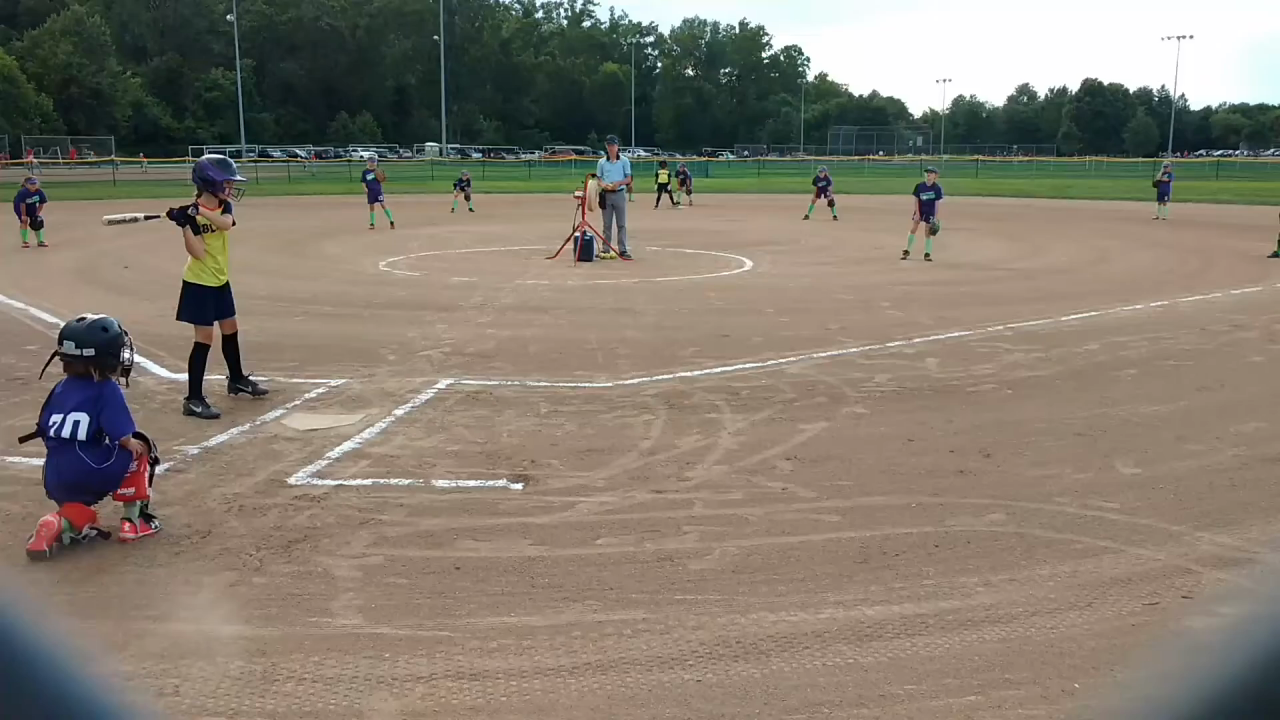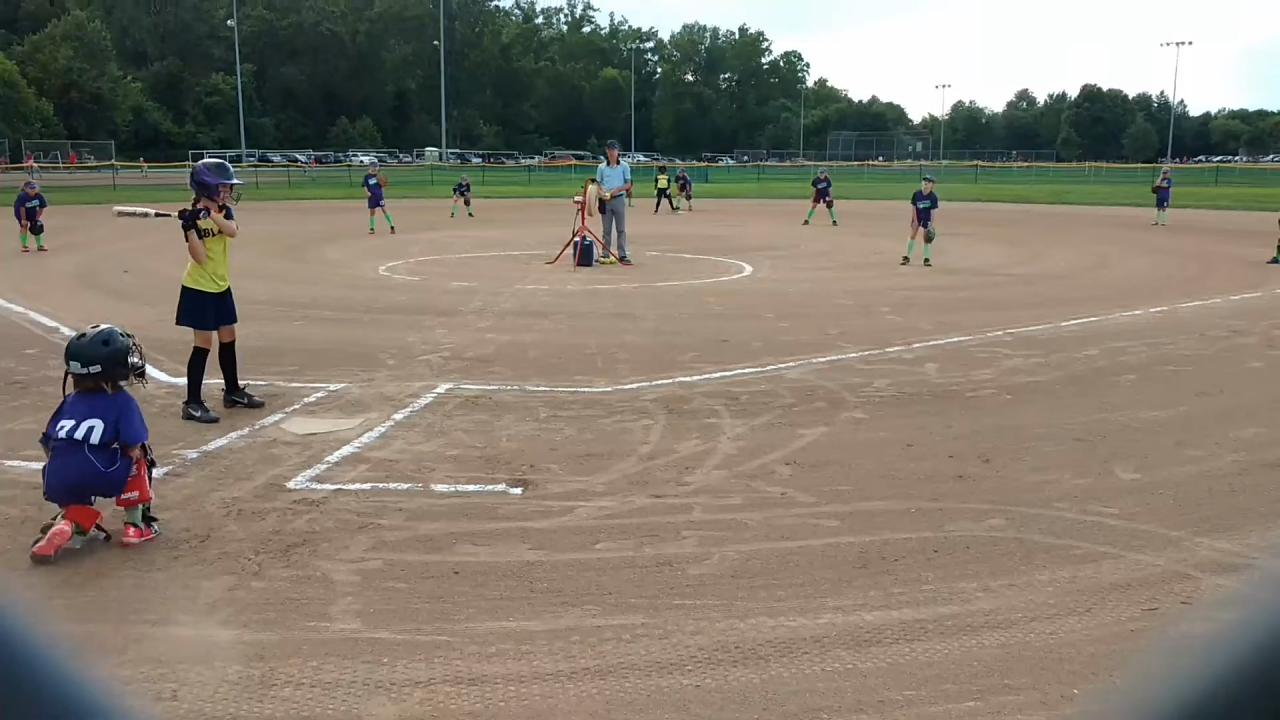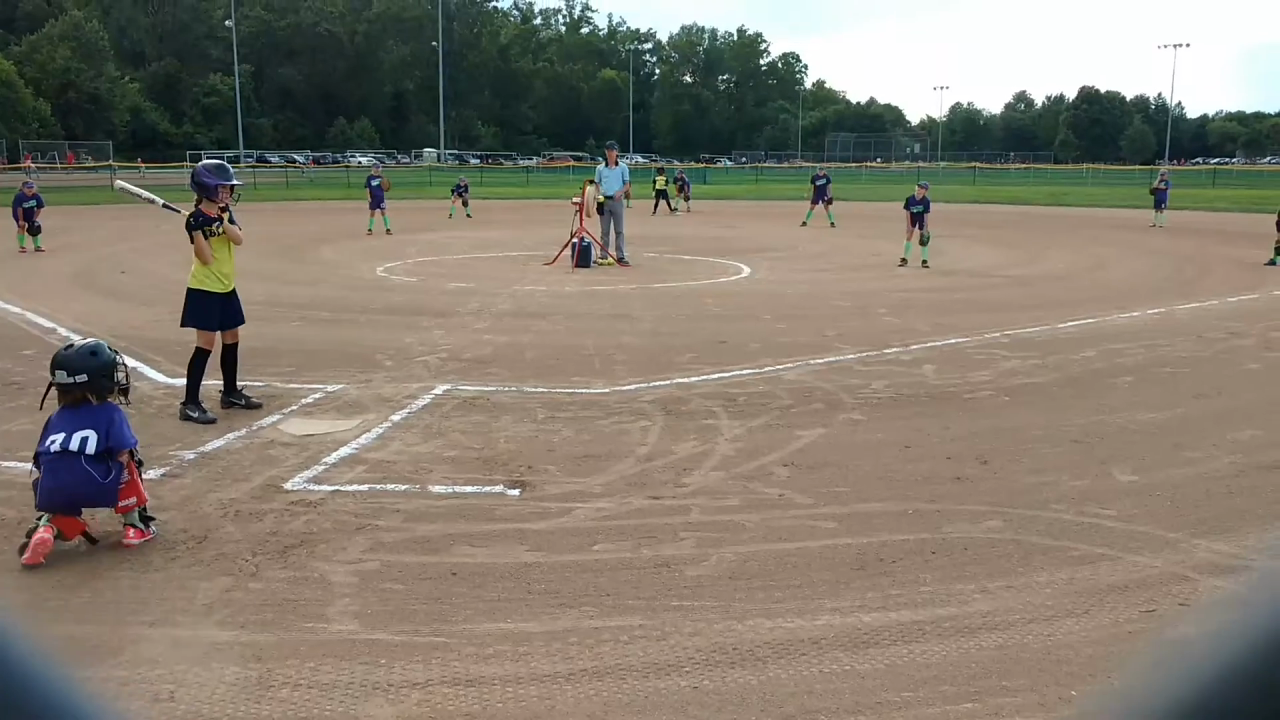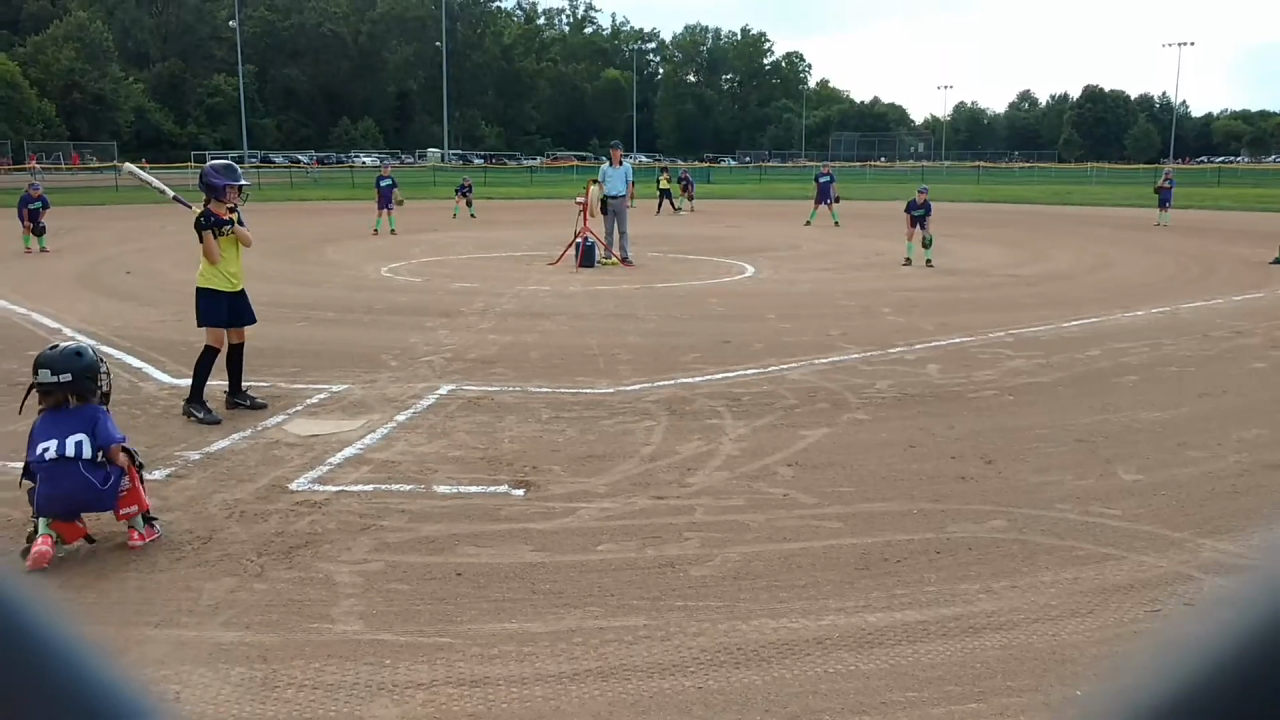
dt=0.2s
person 1, frame 1
left shoulder: (223, 206)
right shoulder: (191, 214)
left elbow: (227, 224)
right elbow: (197, 253)
left wrist: (199, 211)
right wrist: (184, 224)
left hip: (220, 280)
right hip: (199, 282)
left knee: (230, 329)
right knee: (204, 338)
left ankle: (237, 379)
right ankle: (193, 399)
person 1, frame 2
left shoulder: (223, 210)
right shoulder: (191, 217)
left elbow: (232, 231)
right elbow: (200, 258)
left wrist: (209, 215)
right wrist: (190, 227)
left hip: (221, 286)
right hip: (199, 288)
left knee: (228, 337)
right knee: (203, 343)
left ankle: (233, 391)
right ankle: (192, 403)
person 1, frame 3
left shoulder: (225, 212)
right shoulder: (195, 218)
left elbow: (239, 239)
right elbow: (205, 258)
left wrist: (218, 222)
right wrist: (197, 229)
left hip: (226, 286)
right hip: (204, 289)
left knee: (231, 339)
right knee: (205, 345)
left ankle: (231, 393)
right ankle: (190, 404)
person 1, frame 4
left shoulder: (233, 213)
right shoulder: (204, 219)
left elbow: (248, 241)
right elbow: (214, 258)
left wrist: (229, 225)
right wrist: (208, 229)
left hip: (234, 286)
right hip: (212, 287)
left knee: (237, 339)
right knee: (215, 343)
left ankle: (235, 393)
right ankle: (194, 402)
person 2, frame 1
left shoulder: (61, 388)
right shoulder: (108, 391)
left elbow: (43, 432)
right elbow: (124, 439)
right wrist: (134, 446)
left hip: (56, 477)
right hip: (91, 472)
left knee: (80, 516)
right knee: (140, 448)
left ankle: (58, 523)
right ankle: (133, 521)
person 2, frame 2
left shoulder: (71, 400)
right shoulder: (122, 400)
left elbow: (48, 444)
right elbow: (132, 448)
right wrist: (134, 454)
left hip: (56, 481)
right hip: (95, 476)
left knee: (80, 514)
right knee: (137, 457)
left ankle: (65, 525)
right ankle: (137, 524)
person 2, frame 3
left shoulder: (56, 416)
right shoulder: (110, 411)
left elbow: (42, 461)
right elbow: (121, 452)
right wrist: (120, 457)
left hip: (49, 493)
right hip: (91, 487)
left knee: (65, 510)
right knee: (126, 461)
left ankle: (45, 530)
right ankle: (135, 526)
person 2, frame 4
left shoulder: (39, 423)
right shoulder: (94, 413)
left elbow: (32, 469)
right elbow: (114, 451)
right wrist: (118, 458)
left hip: (46, 500)
right hip: (90, 492)
left knee: (57, 501)
right knee: (124, 462)
left ankle: (44, 539)
right ankle: (139, 529)
